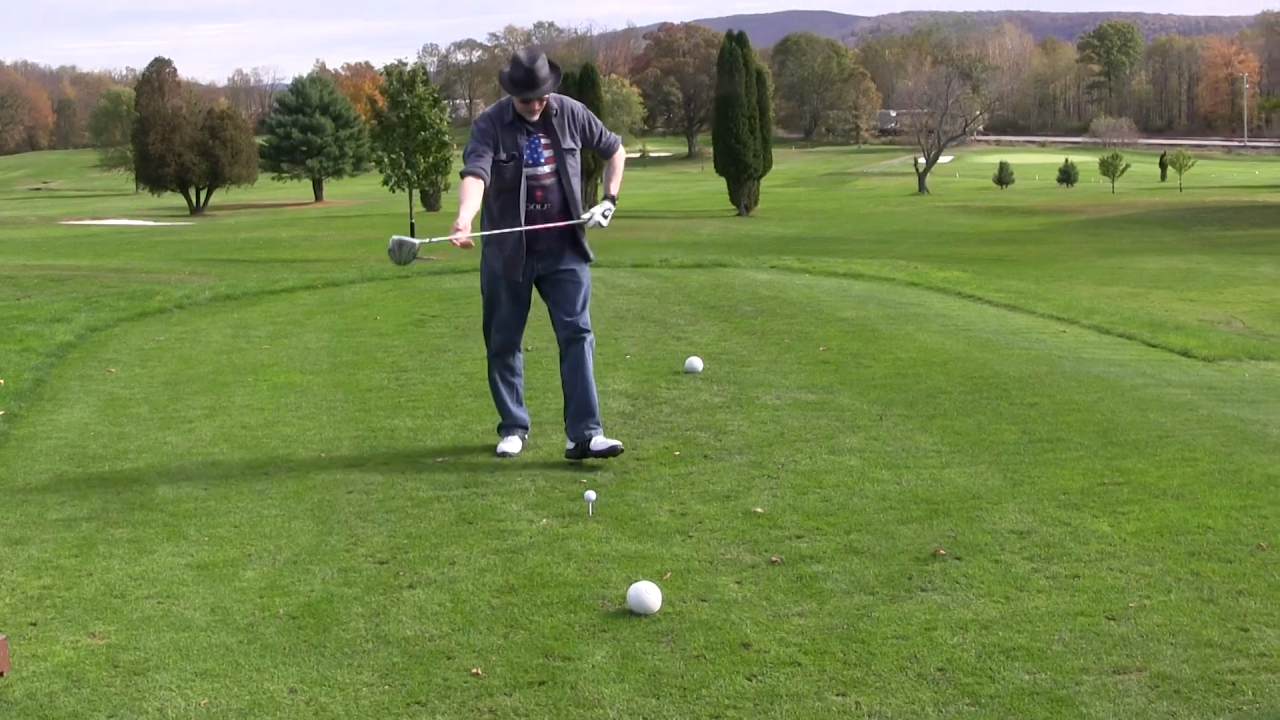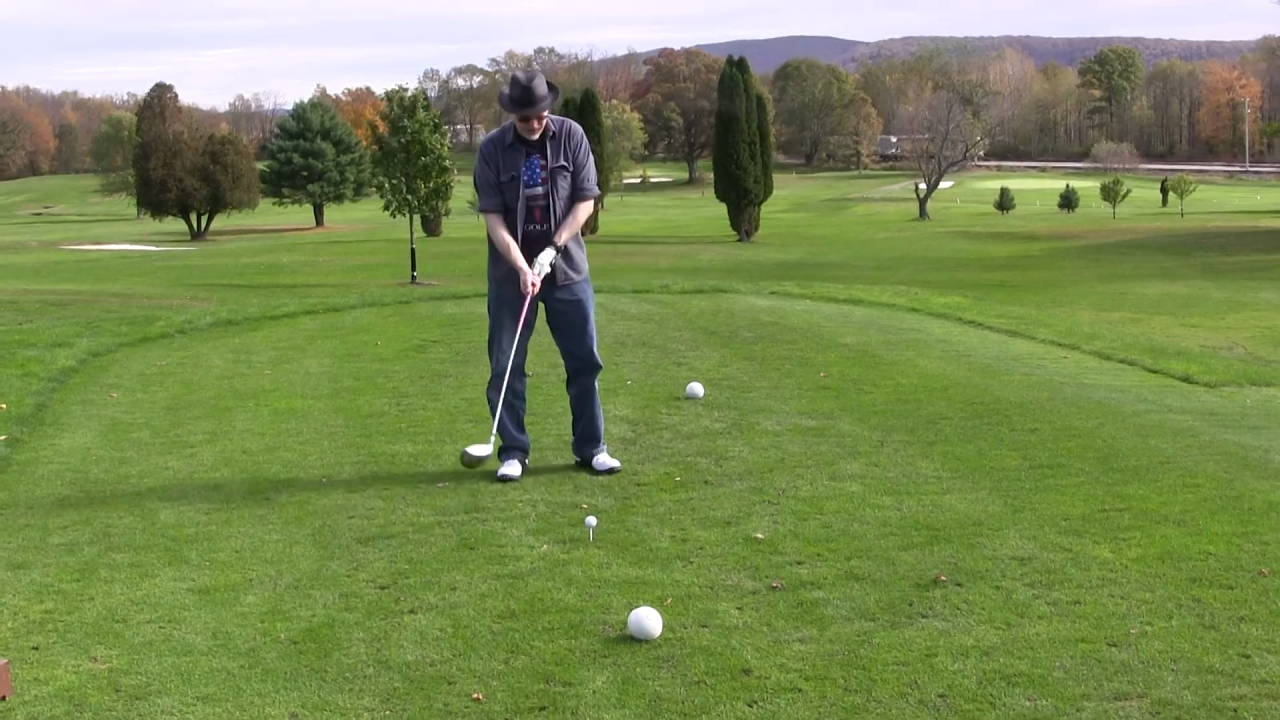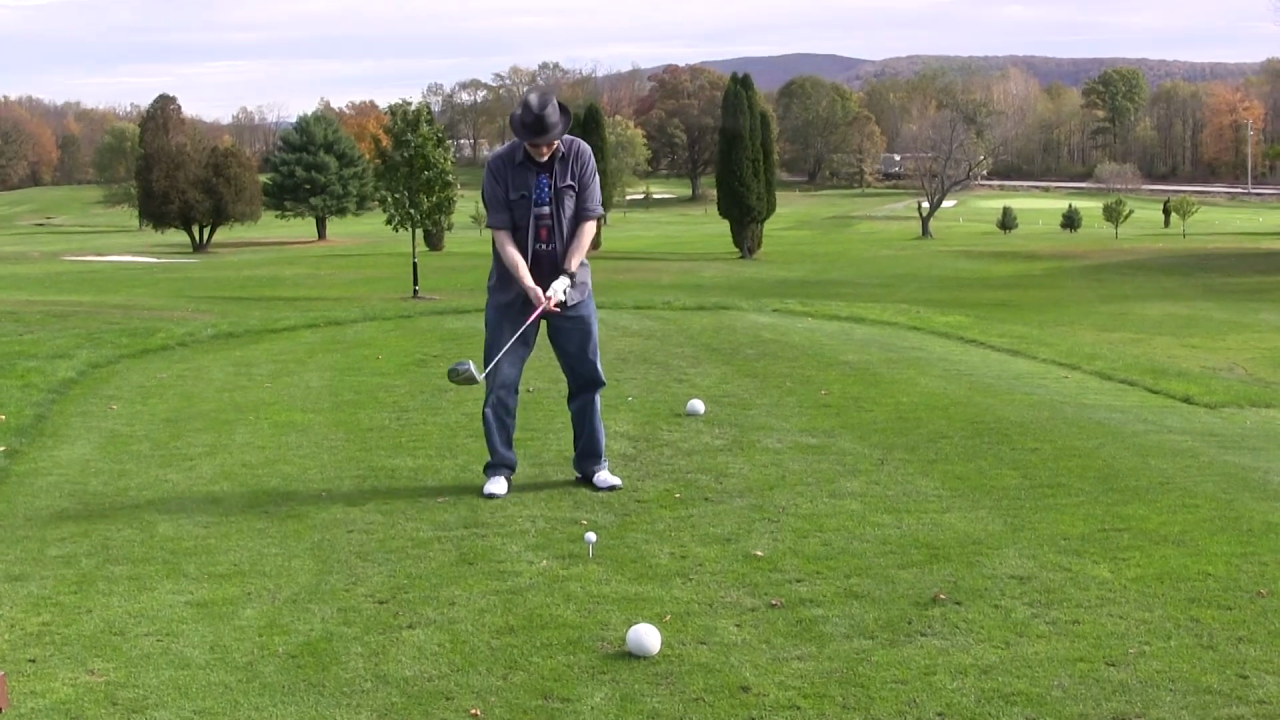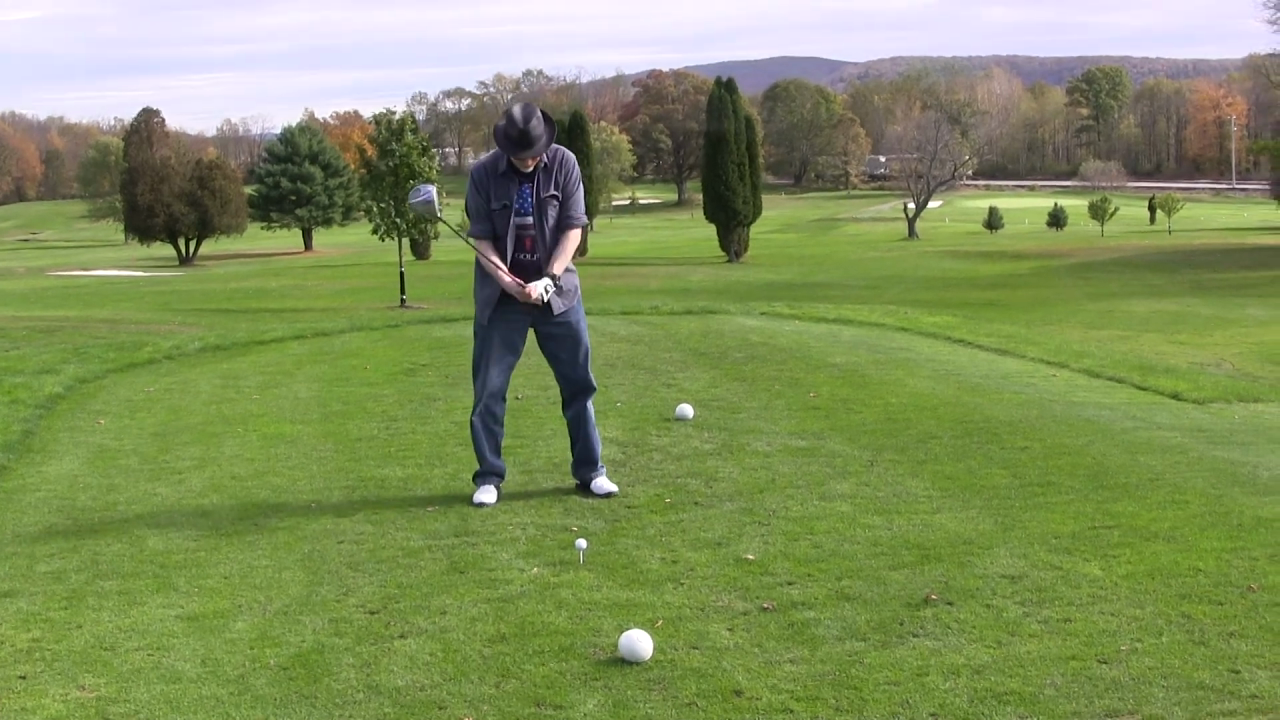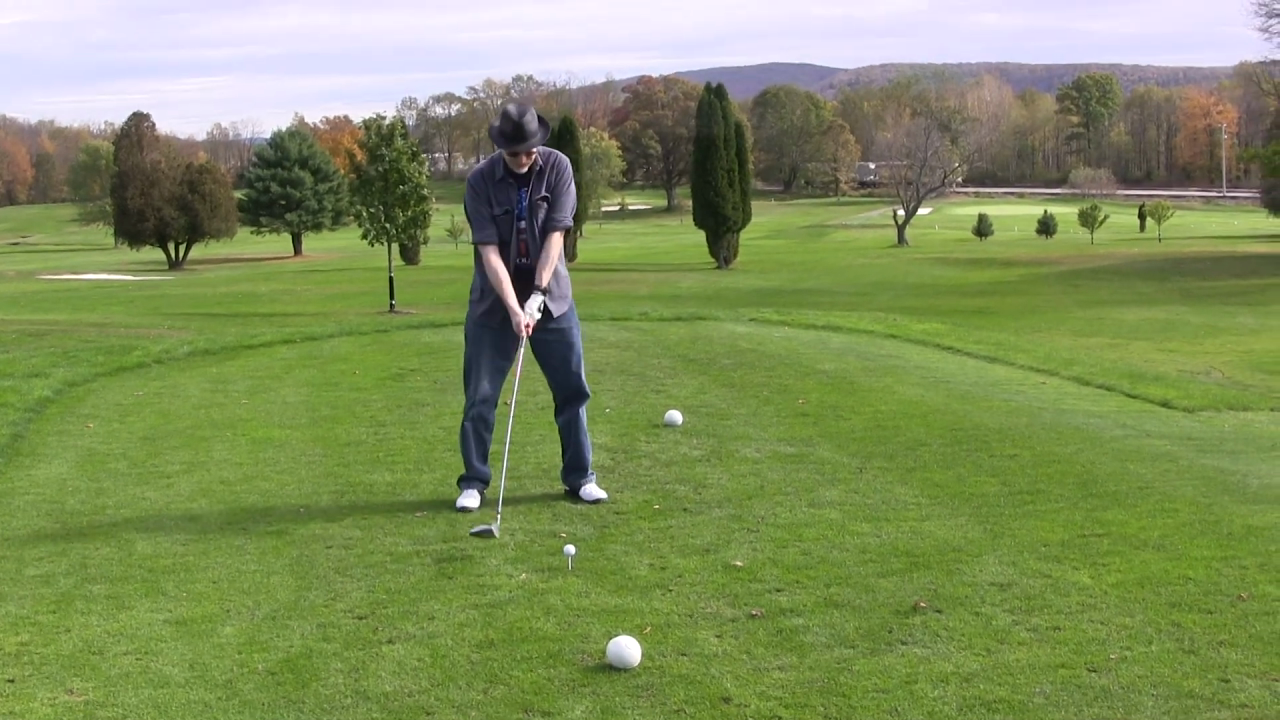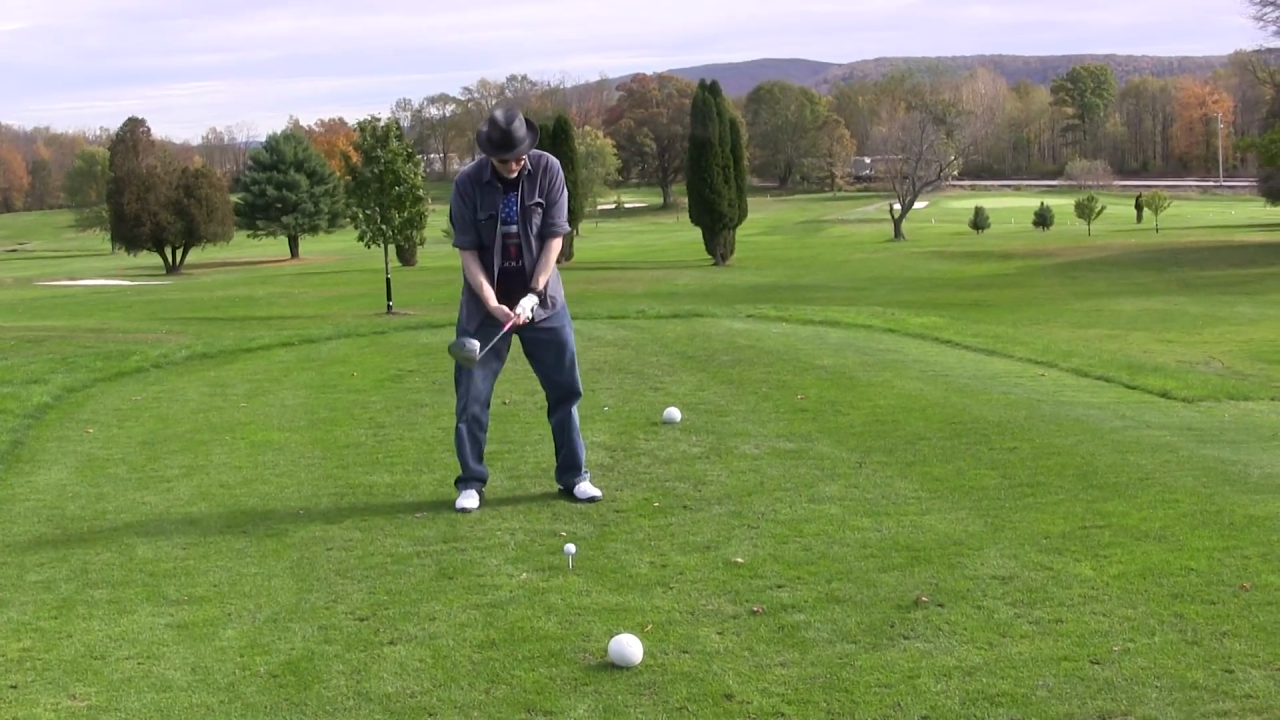
dt=0.4s
person 1, frame 1
left shoulder: (571, 114)
right shoulder: (489, 124)
left elbow: (614, 149)
right elbow: (474, 176)
left wrist: (609, 199)
right wrist: (463, 222)
left hip: (563, 248)
right hip: (507, 252)
left knee: (576, 334)
right knee: (503, 342)
left ankle: (584, 433)
right ankle: (513, 427)
person 1, frame 2
left shoulder: (571, 135)
right shoulder: (492, 149)
left elbow: (586, 200)
right elbow: (493, 216)
left wrist: (552, 250)
right wrist: (522, 267)
left hip: (566, 267)
right hip: (512, 271)
left knee: (584, 359)
right knee: (506, 365)
left ankle: (590, 447)
right ankle: (513, 450)
person 1, frame 3
left shoulder: (579, 154)
right shoulder: (499, 164)
left elbow: (588, 220)
right elbow: (502, 234)
left wrist: (565, 277)
right wrist: (530, 287)
left hip: (570, 284)
right hip: (513, 288)
left knee: (587, 376)
right knee: (501, 380)
left ankle: (591, 464)
right ankle: (499, 468)
person 1, frame 4
left shoulder: (564, 163)
right shoulder: (483, 173)
left elbow: (573, 229)
right elbow: (481, 239)
left wrist: (547, 280)
right wrist: (506, 281)
left hip: (557, 290)
right hip: (500, 296)
left knee: (579, 382)
right knee: (489, 388)
left ankle: (590, 470)
right ankle: (489, 476)
person 1, frame 5
left shoulder: (558, 167)
right shoulder: (480, 179)
left elbow: (556, 236)
right elbow: (489, 251)
left wrist: (537, 296)
right wrist: (513, 308)
left hip: (550, 296)
right hip: (494, 300)
left knee: (571, 388)
right knee: (480, 393)
left ankle: (579, 476)
right ankle: (474, 481)
person 1, frame 6
left shoulder: (549, 169)
right shoulder: (467, 182)
left elbow: (554, 238)
right elbow: (467, 252)
left wrist: (532, 296)
right wrist: (492, 305)
left hip: (542, 297)
right hip: (485, 302)
left knee: (565, 387)
right knee: (472, 393)
left ankle: (573, 475)
right ankle: (471, 481)
